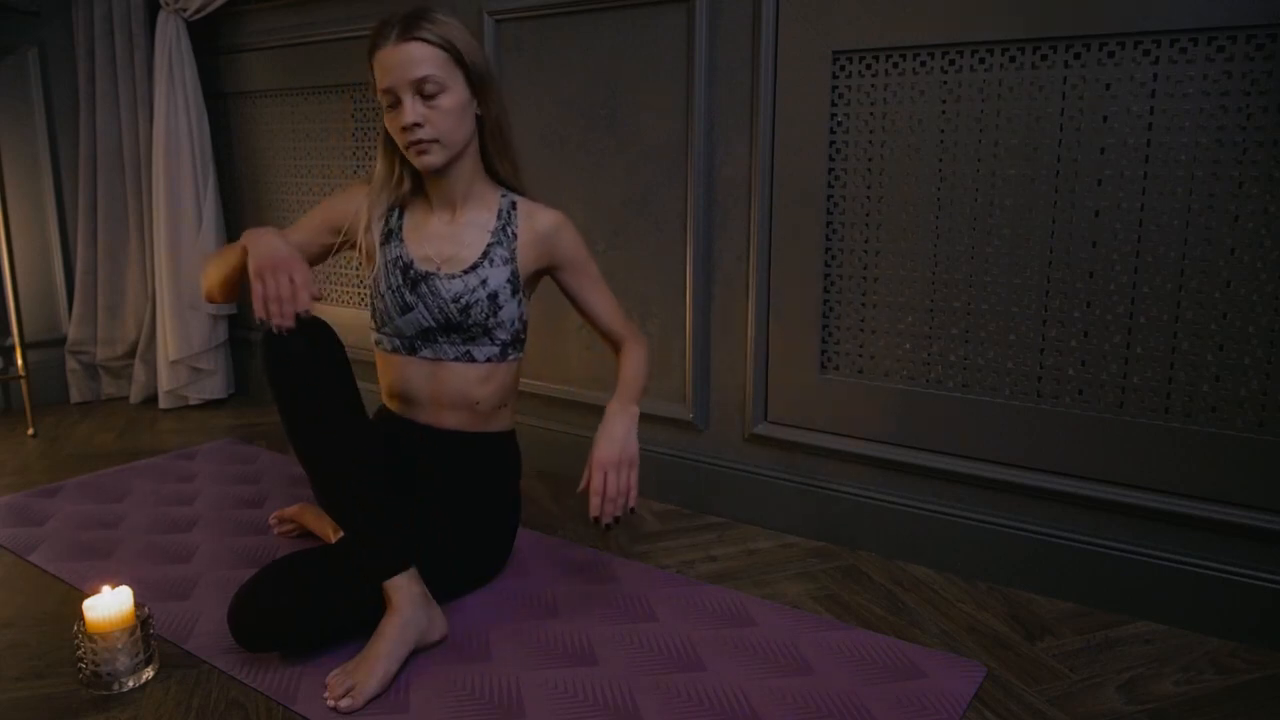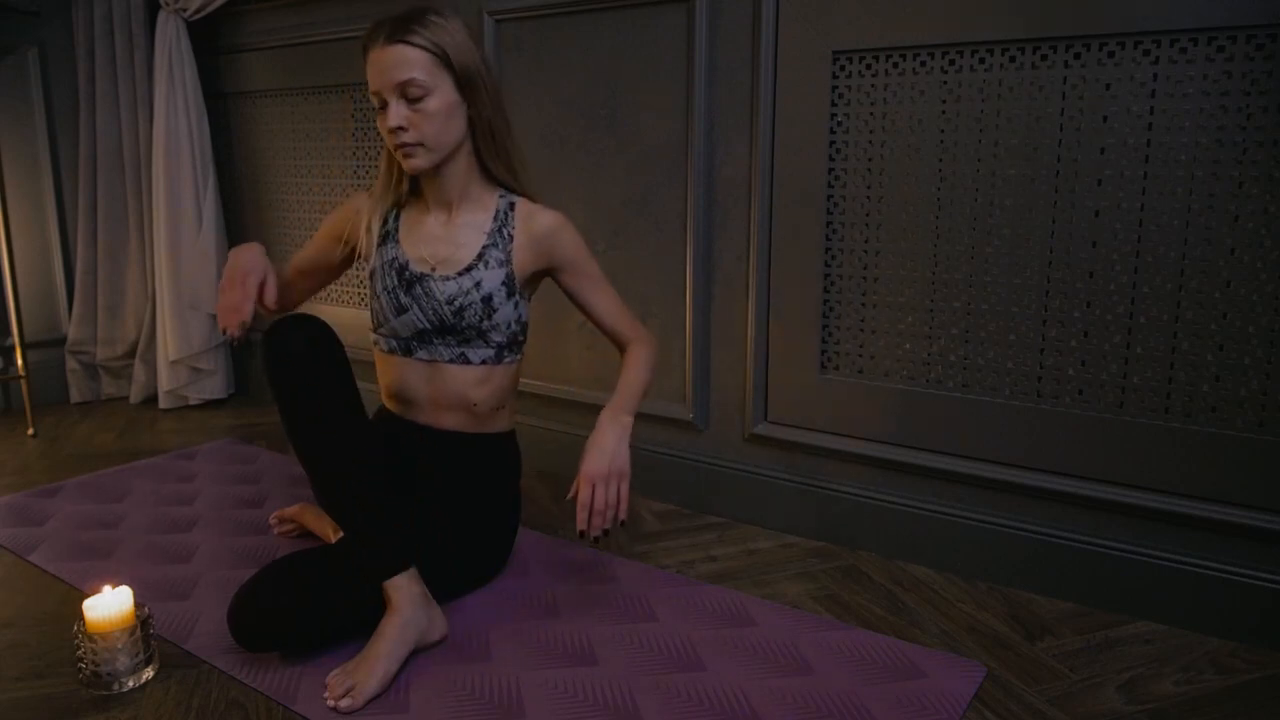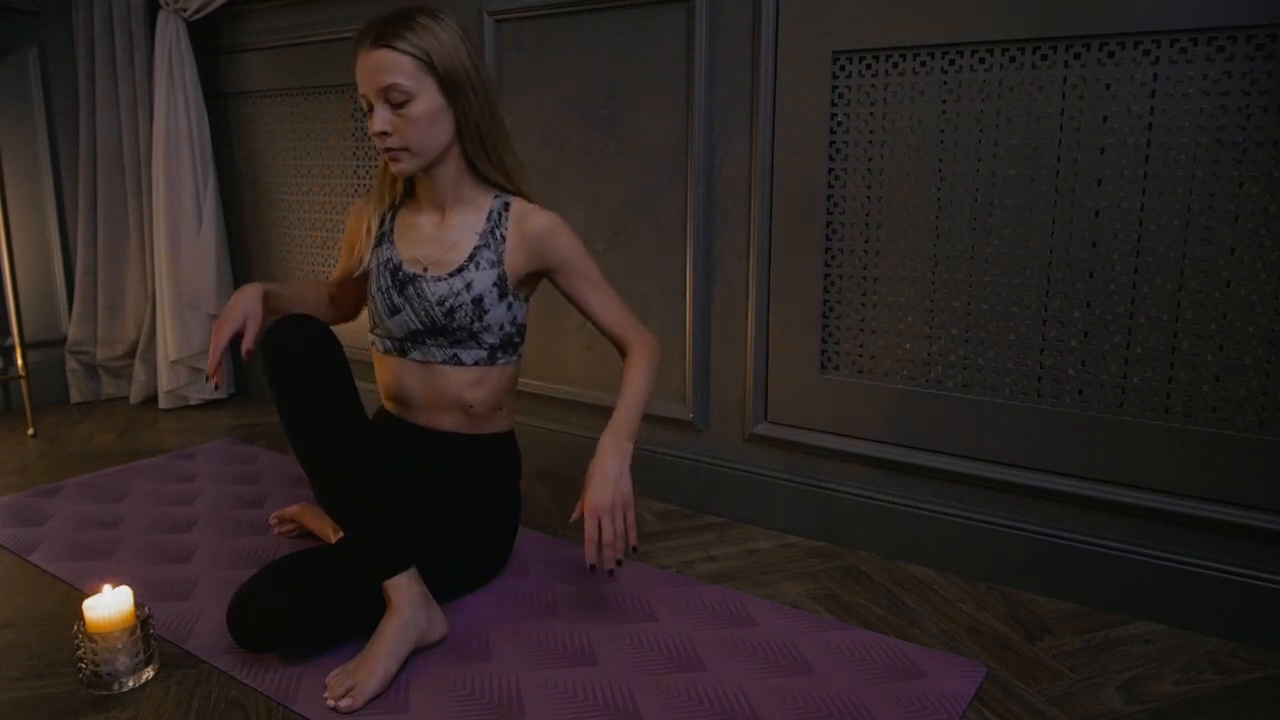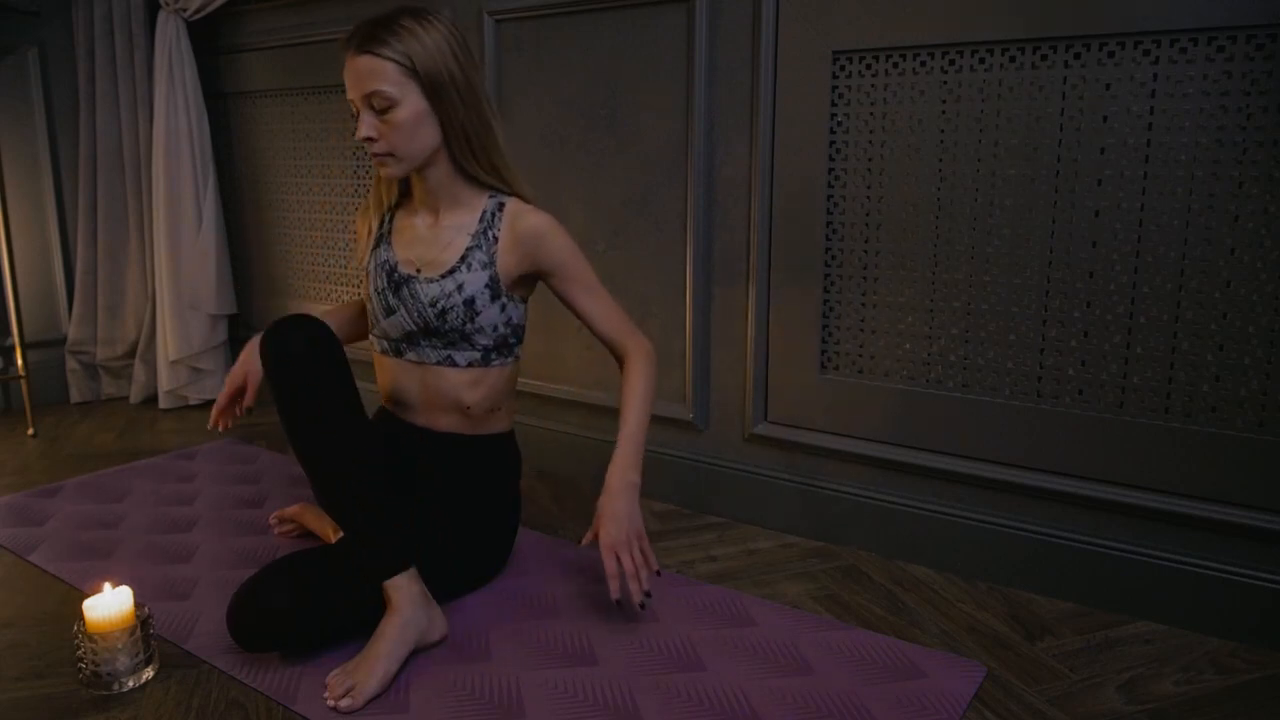
dt=0.2s
person 1, frame 1
left shoulder: (538, 228)
right shoulder: (367, 210)
left elbow: (630, 341)
right elbow: (214, 284)
left wrist: (620, 415)
right wrist: (260, 242)
left hip: (474, 484)
right hip: (387, 456)
left knee: (260, 615)
right knee: (293, 334)
left ankle: (353, 526)
right ankle: (357, 522)
person 1, frame 2
left shoulder: (537, 229)
right shoulder: (368, 216)
left elbow: (638, 343)
right elbow: (278, 295)
left wrist: (613, 425)
right wrist: (247, 256)
left hip: (475, 484)
right hip: (386, 456)
left knee: (262, 615)
right knee: (297, 338)
left ankle: (353, 524)
right ankle: (360, 520)
person 1, frame 3
left shoulder: (530, 230)
right shoulder: (373, 218)
left elbow: (640, 346)
right elbow: (334, 303)
left wrist: (613, 453)
right wrist: (258, 293)
left hip: (473, 486)
right hip: (386, 458)
left knee: (259, 615)
right knee: (295, 341)
left ankle: (350, 526)
right ankle: (359, 523)
person 1, frame 4
left shoulder: (522, 231)
right shoulder: (375, 220)
left elbow: (636, 353)
left wrist: (622, 485)
right wrist: (266, 346)
left hip: (472, 486)
right hip: (385, 459)
left knee: (259, 615)
right knee: (295, 339)
left ankle: (351, 526)
right ankle: (359, 523)
